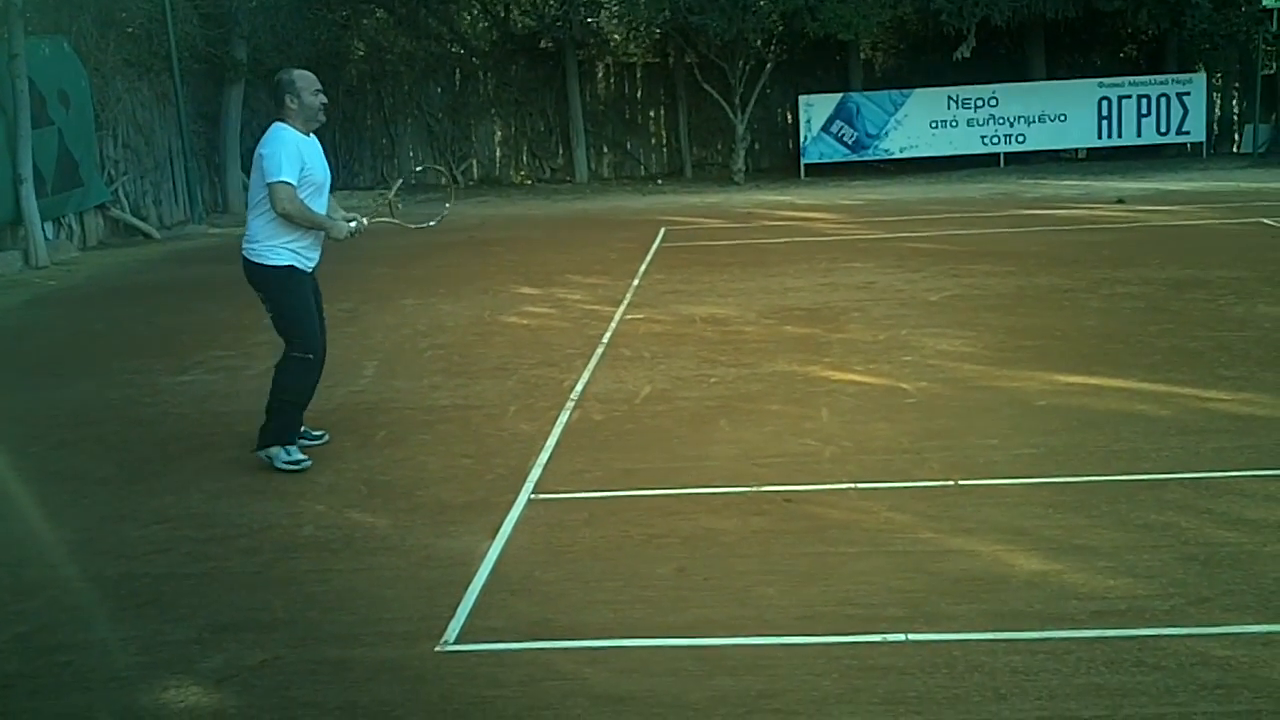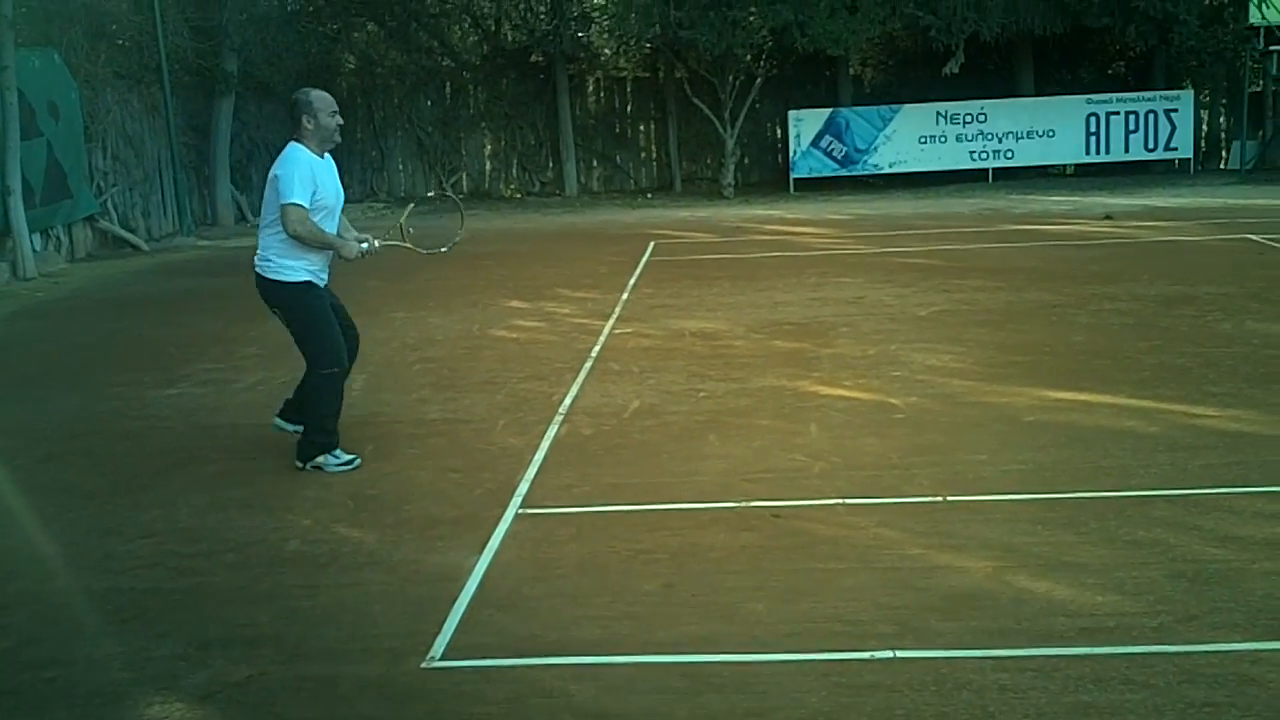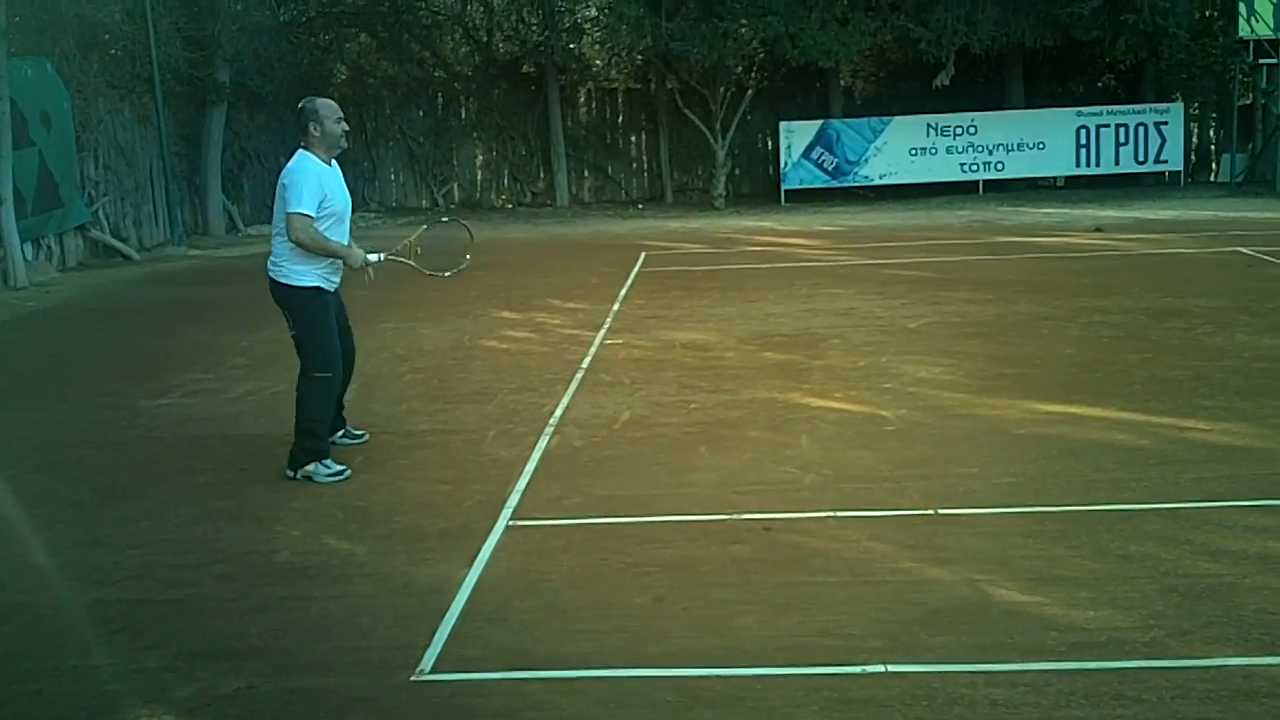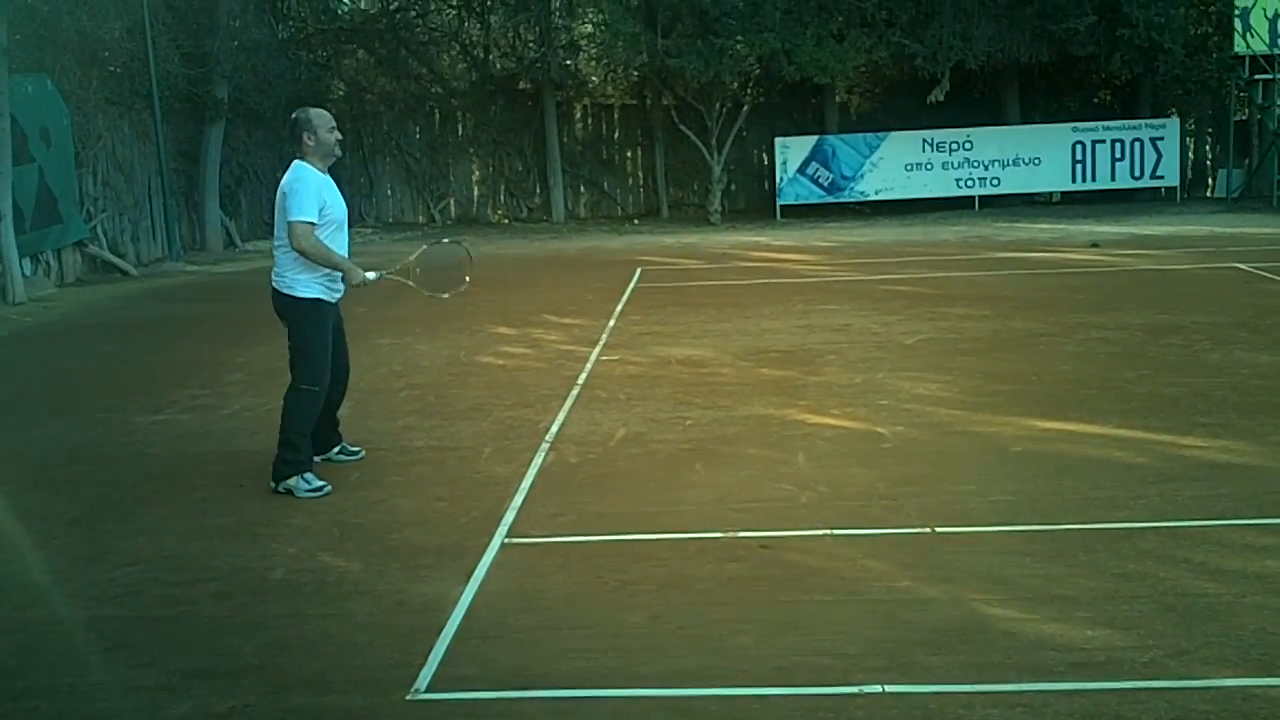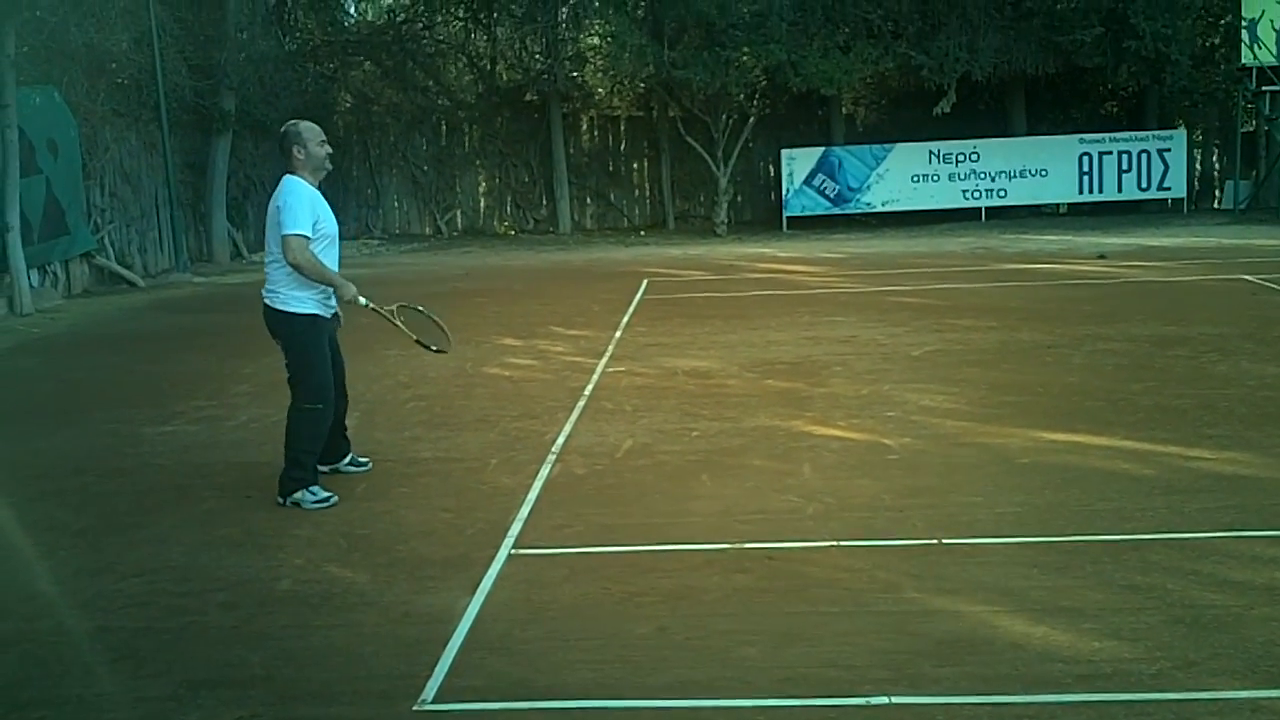
dt=0.3s
person 1, frame 1
left shoulder: (308, 141)
right shoulder: (281, 141)
left elbow: (316, 195)
right elbow: (284, 203)
left wrist: (341, 215)
right wrist: (329, 225)
left hip: (298, 264)
right hip: (274, 264)
left knee: (313, 349)
right knee: (303, 349)
left ankle: (286, 428)
right ankle: (275, 440)
person 1, frame 2
left shoulder: (325, 160)
right shoulder: (297, 163)
left elbow: (330, 212)
right elbow: (295, 224)
left wrist: (353, 236)
right wrist: (339, 245)
left hip: (309, 278)
right hip: (287, 280)
left knee: (346, 342)
right knee: (329, 359)
left ankle: (298, 413)
right ankle: (316, 449)
person 1, frame 3
left shoulder: (330, 167)
right shoulder: (305, 171)
right elbow: (299, 232)
left wrist: (353, 250)
right wrist: (345, 253)
left hip: (321, 284)
right hip: (299, 285)
left knee: (342, 357)
right knee: (323, 367)
left ankle: (331, 425)
right ankle: (306, 458)
person 1, frame 4
left shoulder: (319, 178)
right shoulder: (304, 180)
right elbow: (302, 240)
left wrist: (339, 274)
right wrist: (348, 268)
left hip: (322, 296)
right hip: (303, 298)
left knee: (335, 373)
right knee: (310, 381)
left ankle: (325, 442)
right ankle: (290, 471)
person 1, frame 5
left shoulder: (308, 192)
right shoulder: (295, 194)
right elbow: (296, 255)
left wrist: (330, 301)
right wrist: (340, 284)
left hip: (313, 311)
right hip: (295, 314)
left knee: (333, 387)
right knee: (313, 398)
left ankle: (333, 454)
right ankle: (296, 485)
